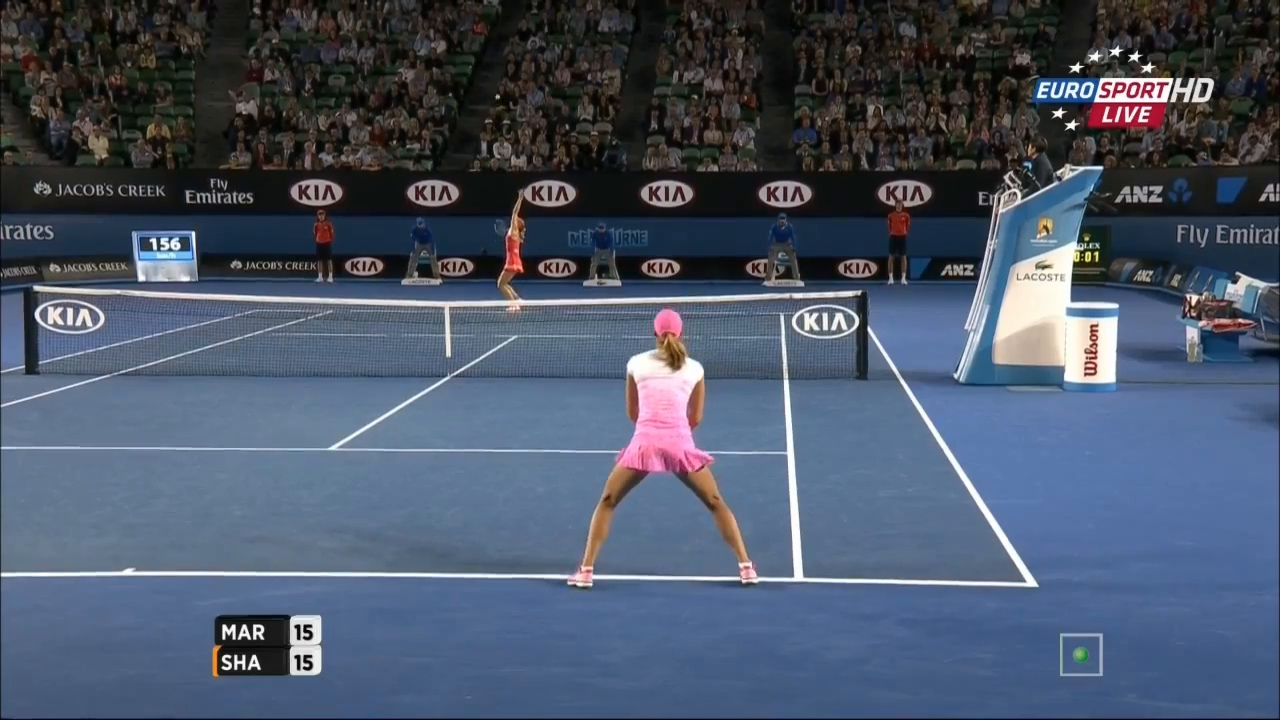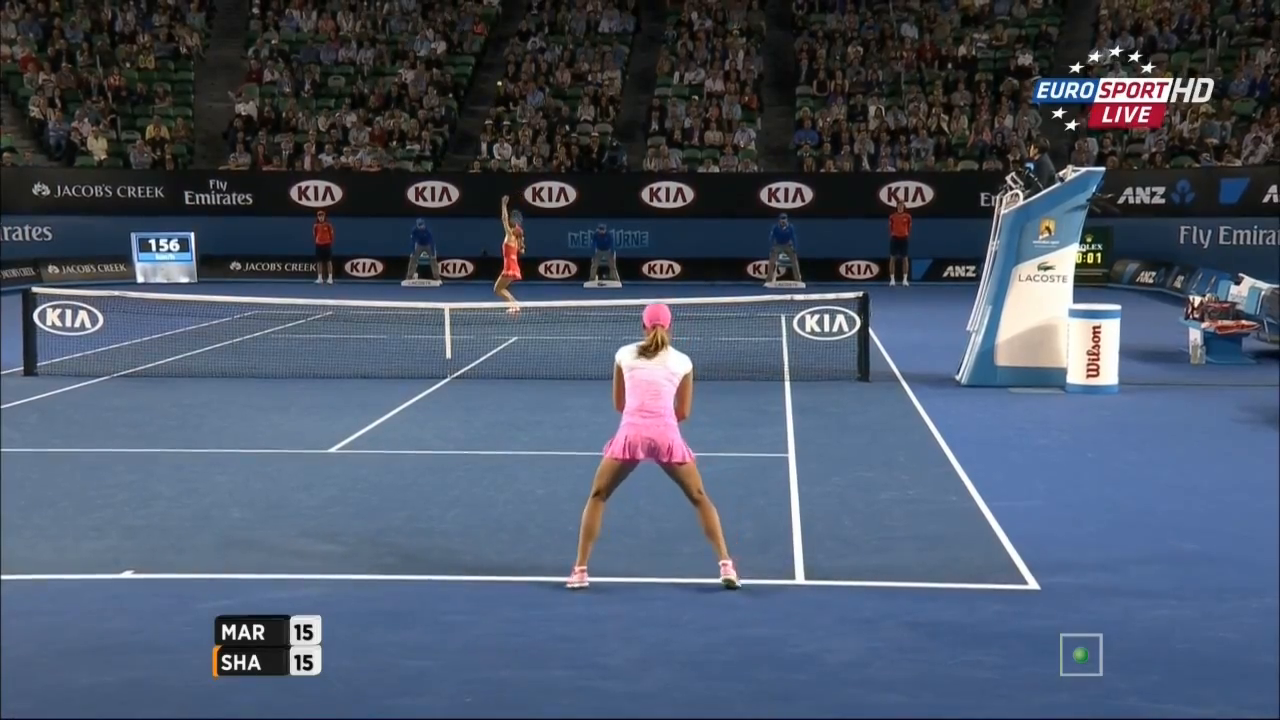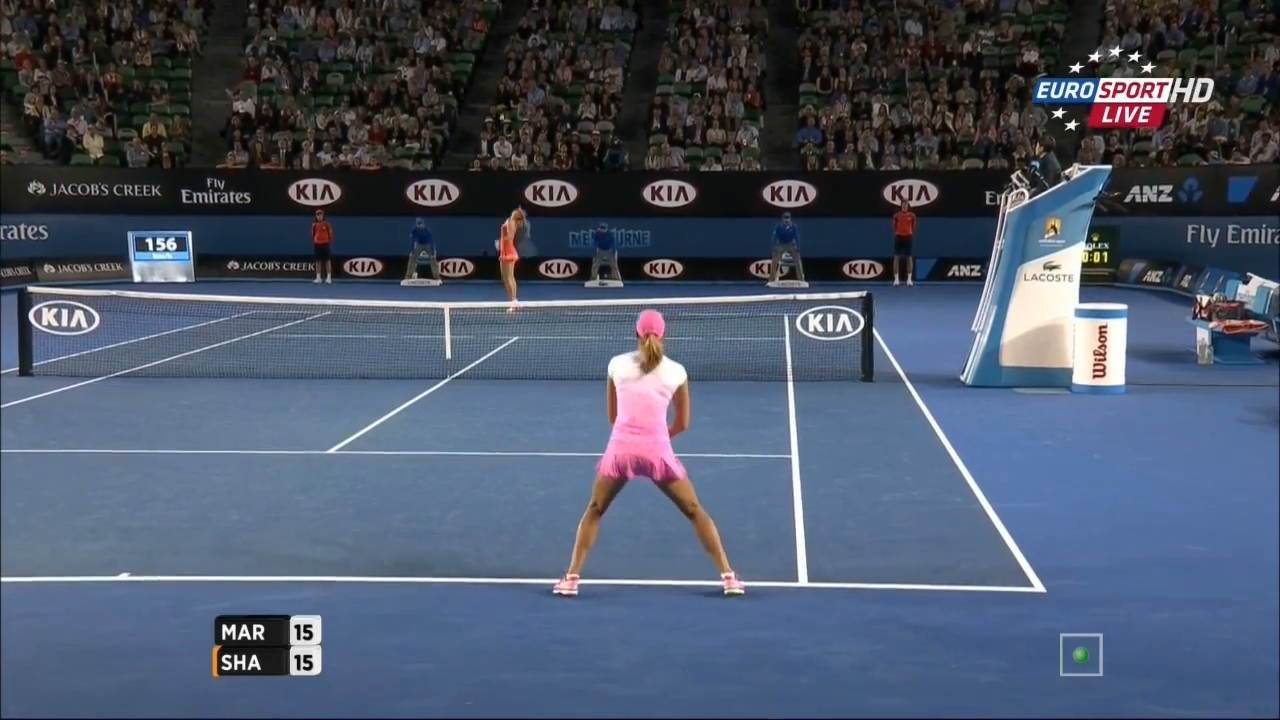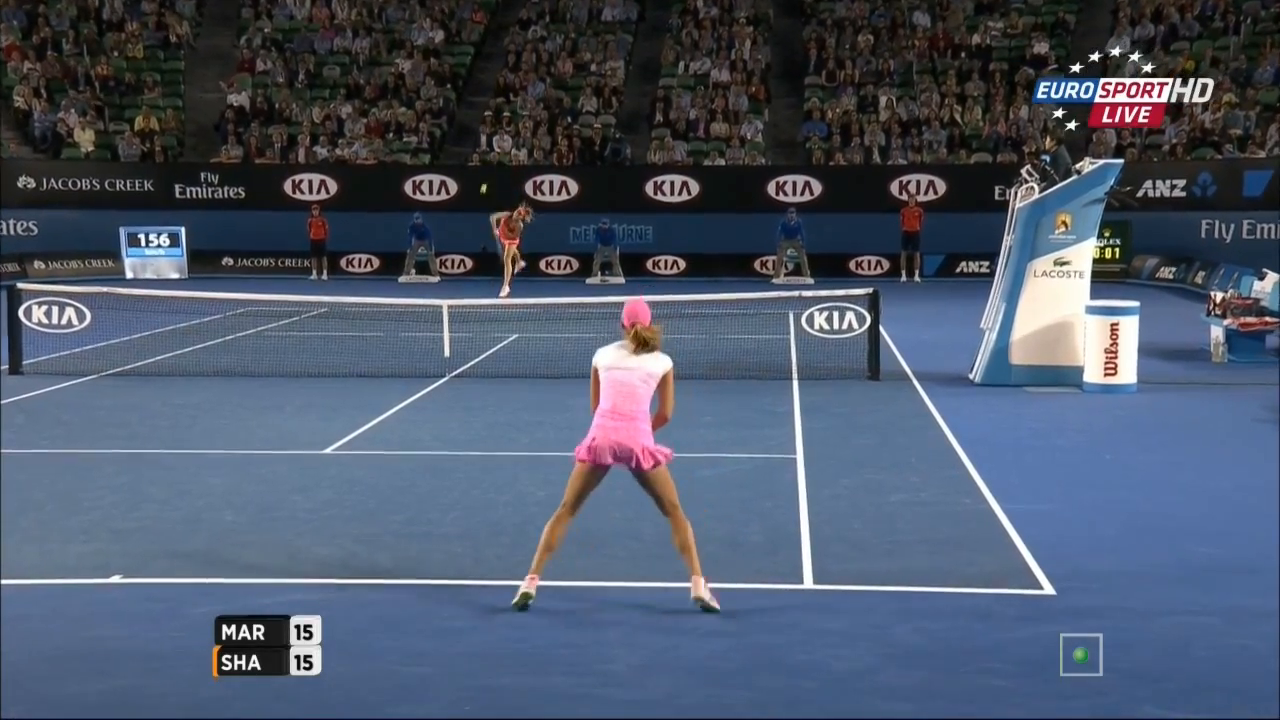
dt=0.3s
person 1, frame 1
left shoulder: (636, 363)
right shoulder: (695, 369)
right elbow: (695, 419)
left hip: (644, 443)
right hip: (680, 444)
left knee: (607, 503)
right knee: (716, 503)
left ankle: (585, 570)
right ankle: (745, 567)
person 1, frame 2
left shoulder: (624, 354)
right shoulder: (683, 361)
right elbow: (683, 412)
left hip: (632, 433)
right hip: (667, 434)
left knee: (597, 497)
right knee: (700, 498)
left ankle: (580, 571)
right ankle: (726, 565)
person 1, frame 3
left shoulder: (617, 365)
right shoulder: (676, 371)
right elbow: (682, 424)
left hip: (621, 448)
right hip: (657, 450)
left knee: (594, 511)
right knee: (695, 512)
left ankle: (572, 577)
right ankle: (728, 577)
person 1, frame 4
left shoulder: (602, 355)
right shoulder: (662, 361)
right elbow: (665, 414)
left hip: (601, 436)
right hip: (639, 440)
left knee: (566, 510)
right knee: (674, 512)
left ankle: (532, 581)
right ankle: (698, 584)
